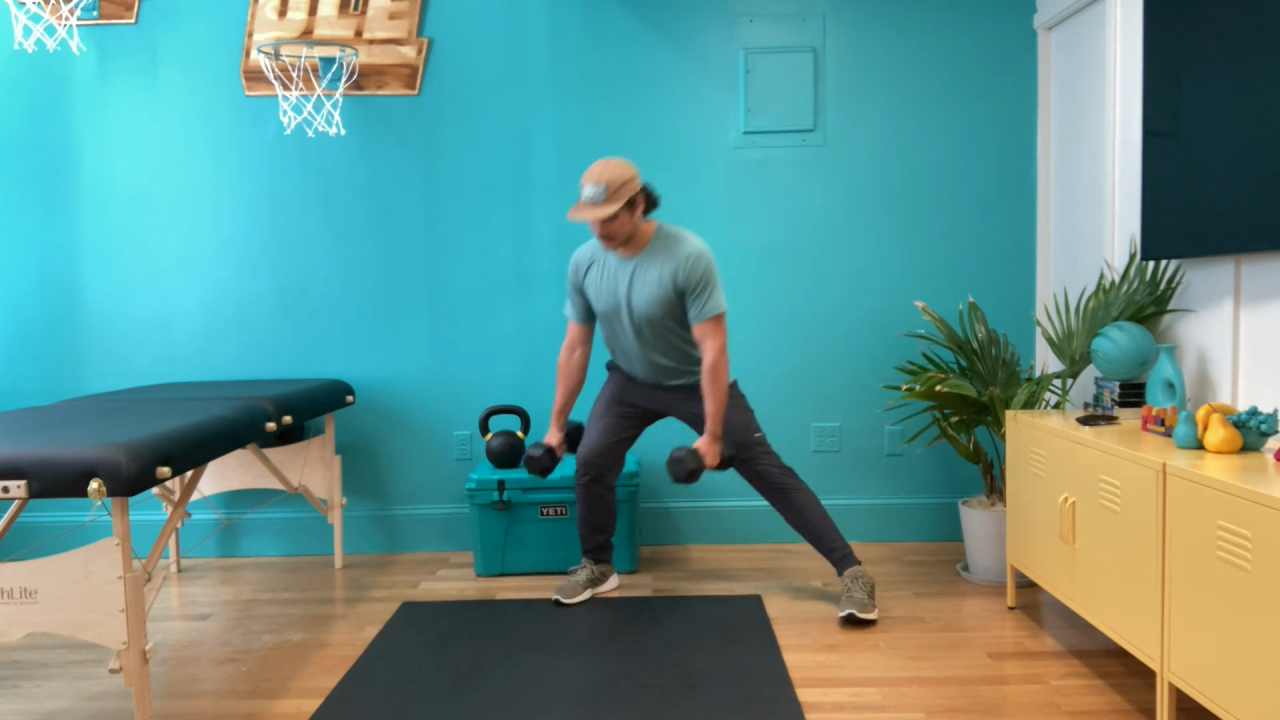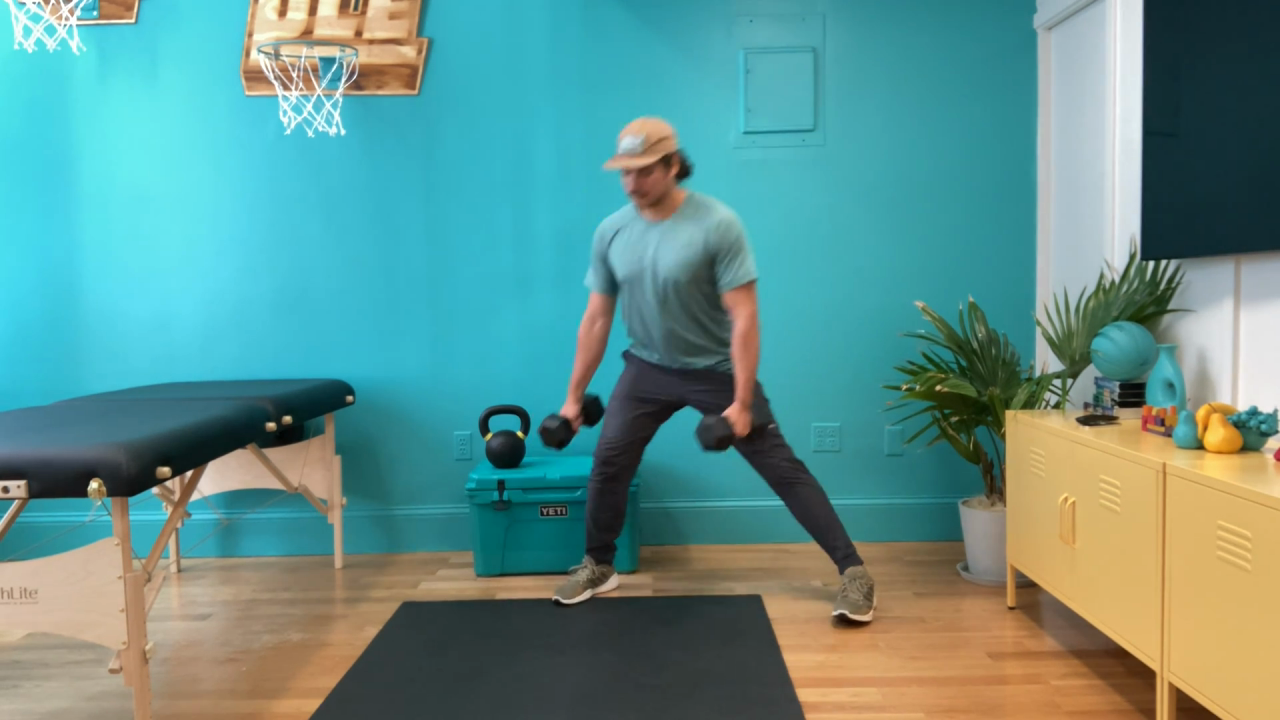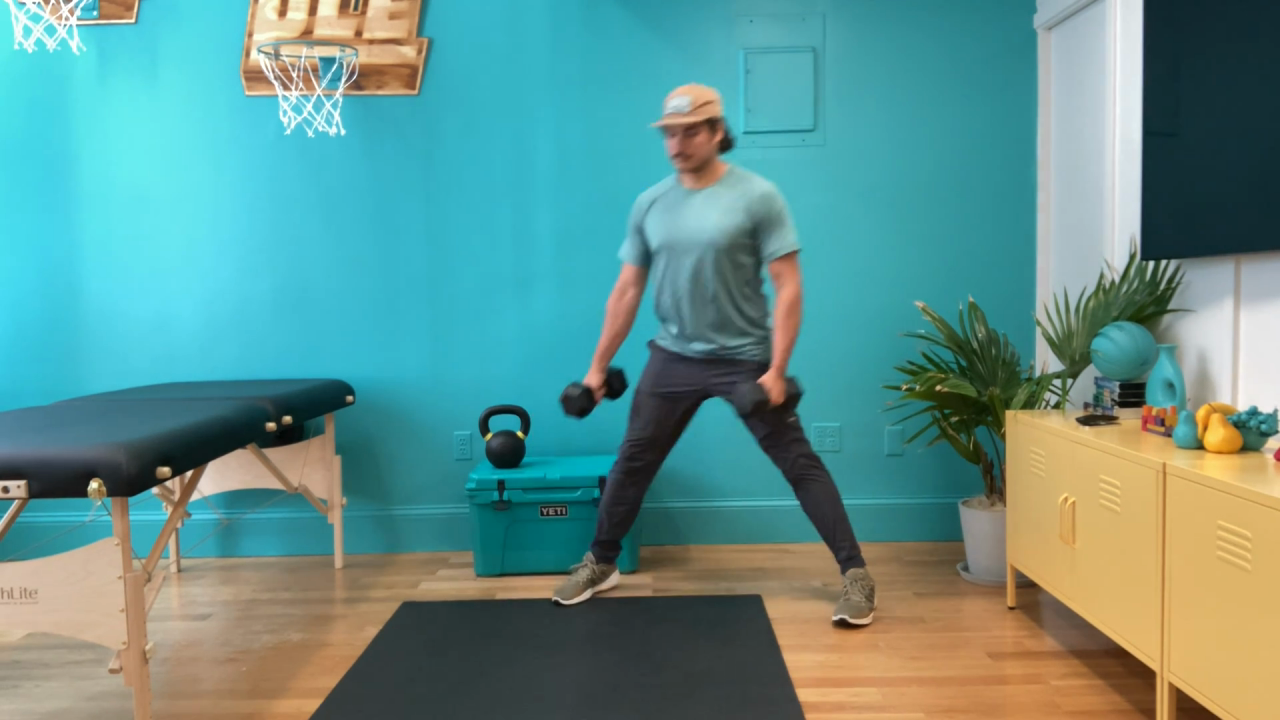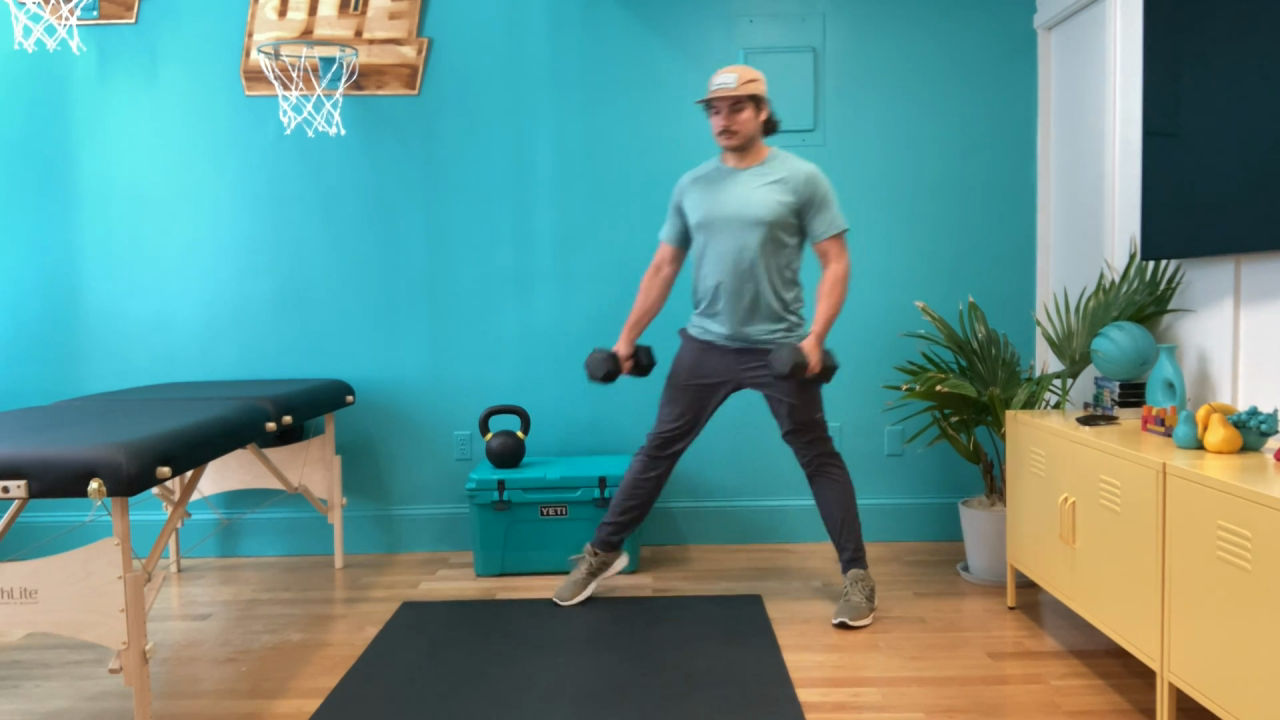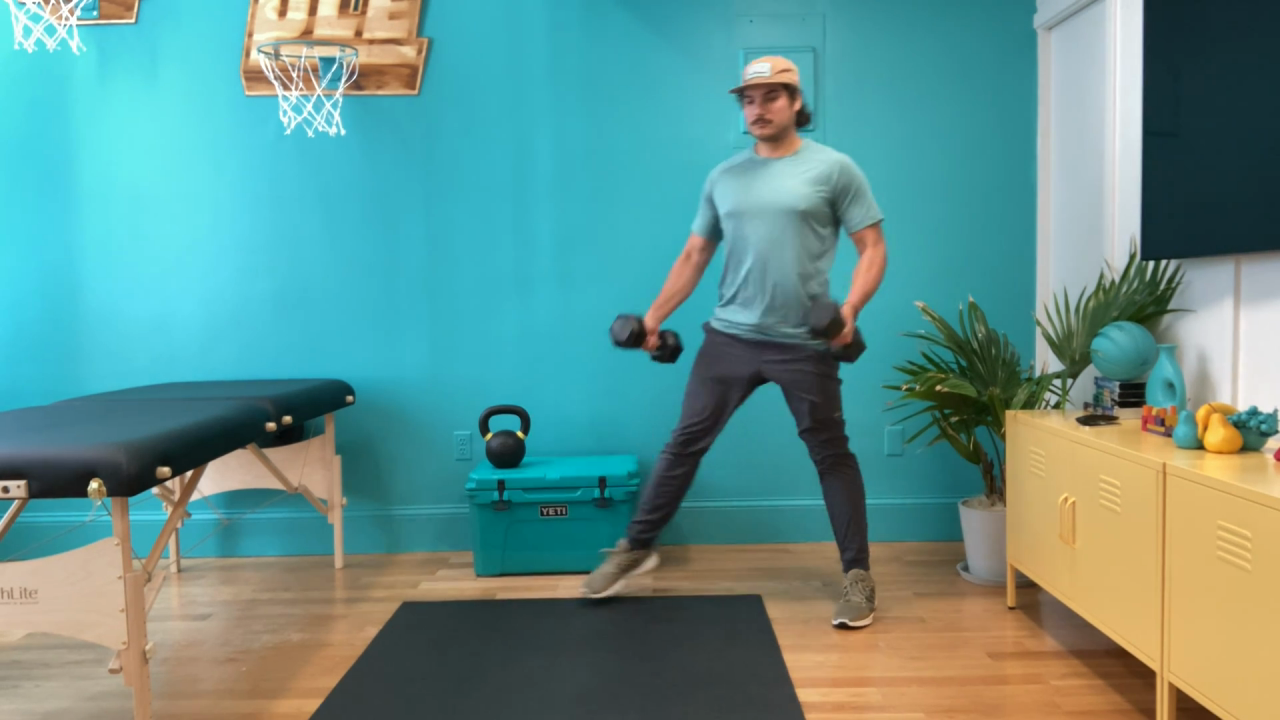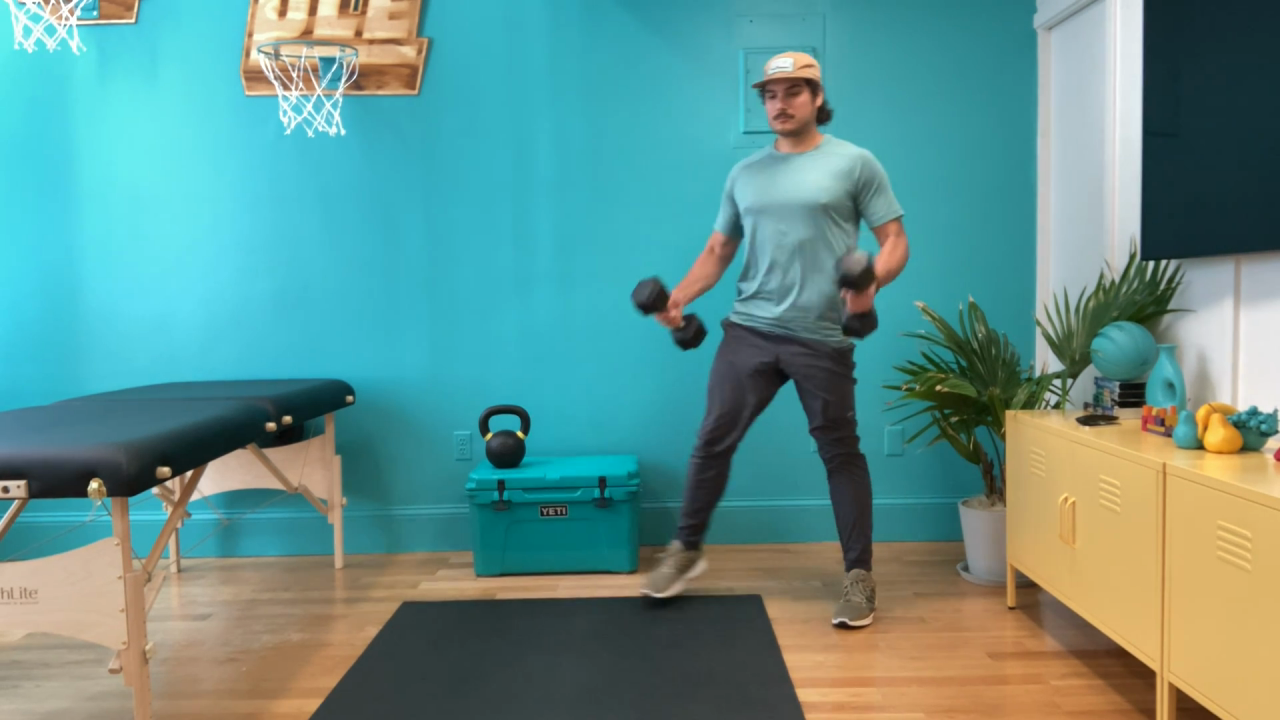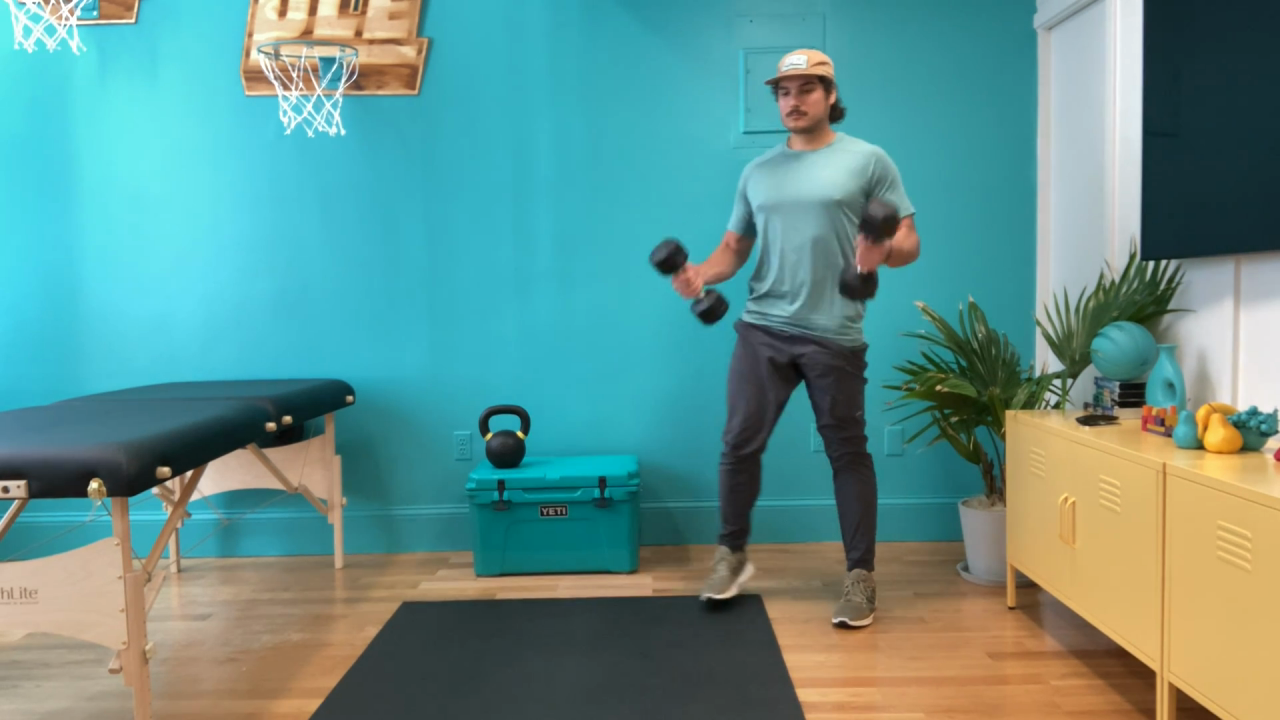
dt=0.1s
person 1, frame 1
left shoulder: (688, 255)
right shoulder: (583, 263)
left elbow: (714, 350)
right elbow: (575, 347)
left wrist: (712, 435)
right wrist: (557, 423)
left hip: (696, 380)
right hip: (631, 381)
left knee: (769, 473)
right knee: (592, 462)
left ankle: (851, 570)
right ankle: (597, 566)
person 1, frame 2
left shoulder: (716, 224)
right shoulder: (610, 233)
left elbow: (745, 316)
right elbow: (596, 317)
left wrist: (742, 403)
right wrist: (575, 395)
left hip: (715, 369)
right hip: (647, 367)
left knee: (780, 467)
right knee: (610, 457)
left ankle: (853, 572)
right ankle: (598, 564)
person 1, frame 3
left shoulder: (757, 197)
right shoulder: (649, 203)
left elbow: (788, 288)
right elbow: (628, 288)
left wrist: (777, 370)
right wrist: (598, 365)
left hip: (744, 355)
right hip: (673, 355)
left knee: (798, 460)
right knee: (635, 455)
left ankle: (855, 572)
right ankle: (600, 562)
person 1, frame 4
left shoulder: (801, 178)
right shoulder: (692, 185)
left elbow: (836, 262)
right elbow: (664, 264)
left wrist: (816, 336)
right wrist: (628, 336)
left hip: (777, 347)
right hip: (706, 343)
left knee: (817, 454)
right knee: (661, 446)
left ankle: (857, 574)
right ankle: (602, 552)
person 1, frame 5
left shoulder: (835, 169)
right shoulder: (724, 176)
left elbow: (873, 249)
right elbow: (694, 255)
left wrist: (850, 309)
right wrist: (654, 318)
left hip: (804, 343)
right hip: (729, 335)
left knee: (831, 454)
right knee: (686, 441)
left ankle: (857, 574)
right ankle: (635, 548)
person 1, frame 6
left shoulder: (856, 164)
right shoulder: (745, 172)
left elbow: (896, 243)
right elbow: (718, 250)
left wrist: (872, 281)
right wrist: (682, 294)
left hip: (822, 339)
right hip: (748, 331)
left knee: (840, 452)
right knee: (713, 440)
left ankle: (859, 575)
right ankle: (686, 549)
person 1, frame 7
left shoulder: (868, 160)
right shoulder: (757, 171)
left elbow: (908, 240)
right elbow: (734, 247)
left wrist: (884, 251)
right wrist: (700, 274)
left hip: (835, 337)
right hip: (763, 330)
left knee: (847, 454)
right knee: (739, 443)
left ankle: (860, 575)
right ankle: (732, 554)
